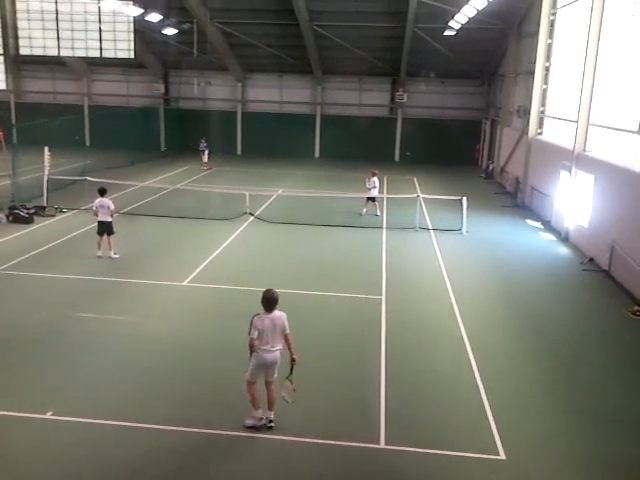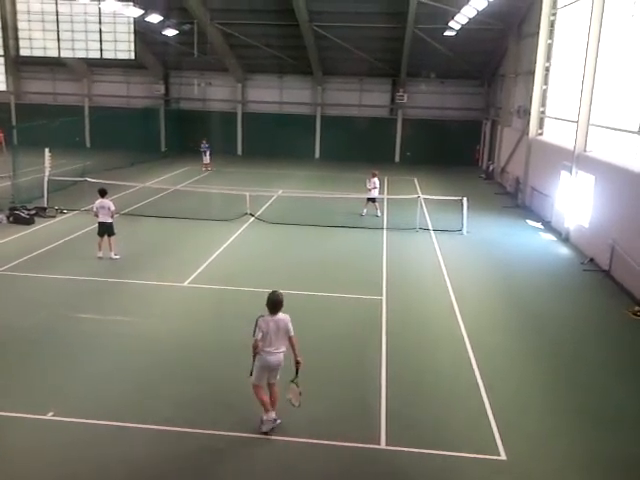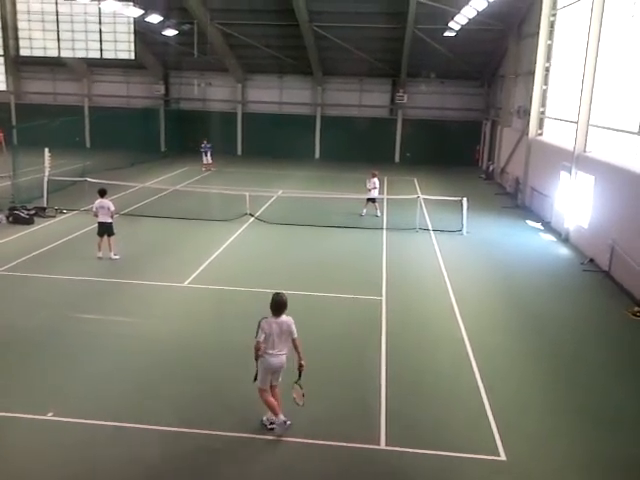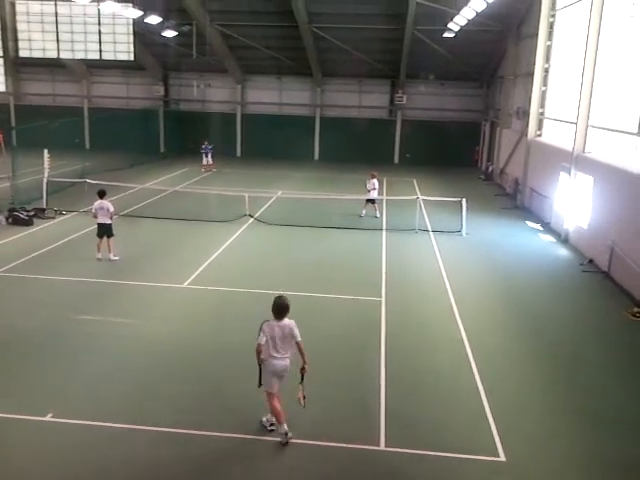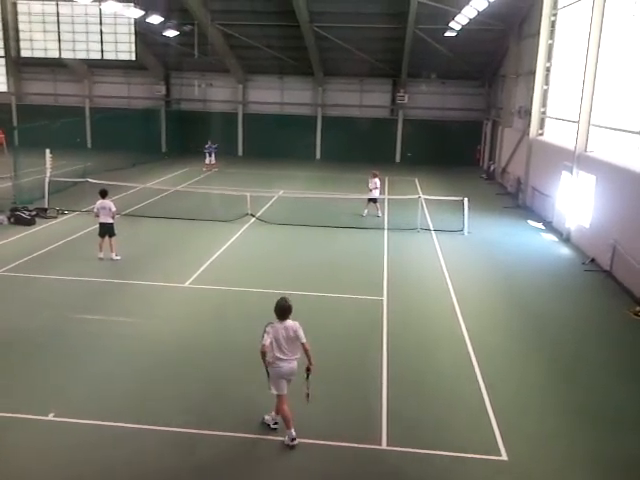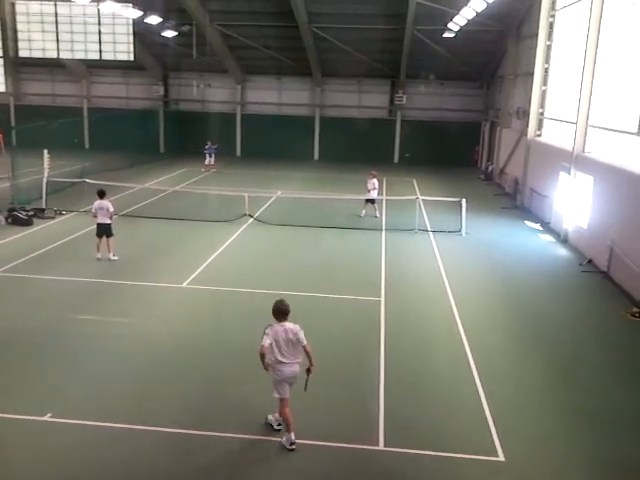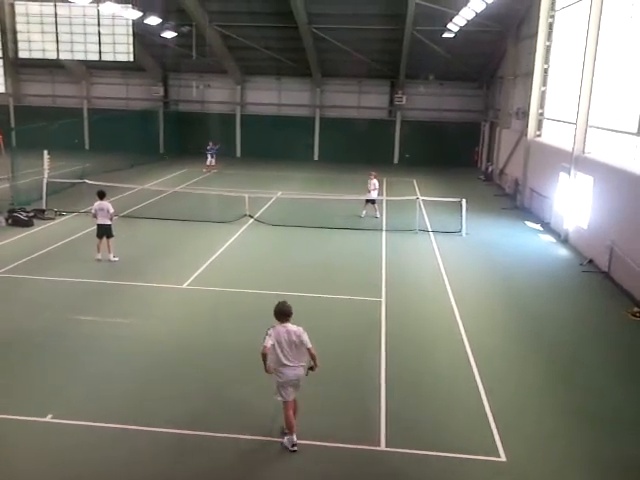
dt=0.1s
person 1, frame 1
left shoulder: (258, 319)
right shoulder: (282, 317)
left elbow: (252, 342)
right elbow: (287, 337)
left wrist: (252, 353)
right wrist: (292, 354)
left hip: (260, 355)
right hip: (275, 355)
left knee: (251, 384)
right knee: (270, 384)
left ankle: (257, 416)
right ankle: (270, 417)
person 1, frame 2
left shoulder: (262, 321)
right shoulder: (286, 319)
left elbow: (256, 344)
right elbow: (292, 339)
left wrist: (255, 353)
right wrist: (297, 356)
left hip: (264, 357)
right hip: (279, 357)
left knee: (257, 387)
right knee: (273, 386)
left ankle: (271, 416)
right ankle: (270, 417)
person 1, frame 3
left shoulder: (265, 323)
right shoulder: (289, 321)
left elbow: (258, 346)
right elbow: (295, 342)
left wrist: (256, 356)
right wrist: (300, 359)
left hip: (267, 360)
right hip: (281, 359)
left knee: (264, 392)
right knee: (274, 387)
left ankle: (280, 418)
right ankle: (271, 418)
person 1, frame 4
left shoulder: (267, 326)
right shoulder: (291, 324)
left elbow: (259, 348)
right elbow: (299, 346)
left wrist: (259, 359)
right wrist: (304, 362)
left hip: (270, 364)
right hip: (285, 363)
left knee: (272, 397)
right knee: (275, 393)
left ankle: (284, 429)
right ankle: (271, 420)
person 1, frame 5
left shoulder: (271, 328)
right shoulder: (296, 326)
left elbow: (264, 350)
right elbow: (305, 347)
left wrist: (265, 361)
right wrist: (310, 363)
left hip: (277, 366)
right hip: (292, 365)
left knee: (282, 401)
right knee: (281, 395)
left ankle: (291, 435)
right ankle: (274, 418)
person 1, frame 6
left shoulder: (270, 330)
right shoulder: (296, 328)
left elbow: (262, 351)
right elbow: (307, 350)
left wrist: (264, 363)
right wrist: (311, 364)
left hip: (279, 370)
right hip: (295, 368)
left knee: (284, 403)
right knee: (286, 398)
left ankle: (290, 439)
right ankle: (278, 419)
person 1, frame 7
left shoulder: (273, 332)
right shoulder: (299, 331)
left elbow: (264, 351)
right elbow: (312, 352)
left wrist: (266, 365)
right wrist: (315, 364)
left hip: (283, 373)
right hip: (299, 371)
left knee: (288, 406)
right knee: (293, 399)
left ankle: (292, 440)
right ankle: (289, 427)
